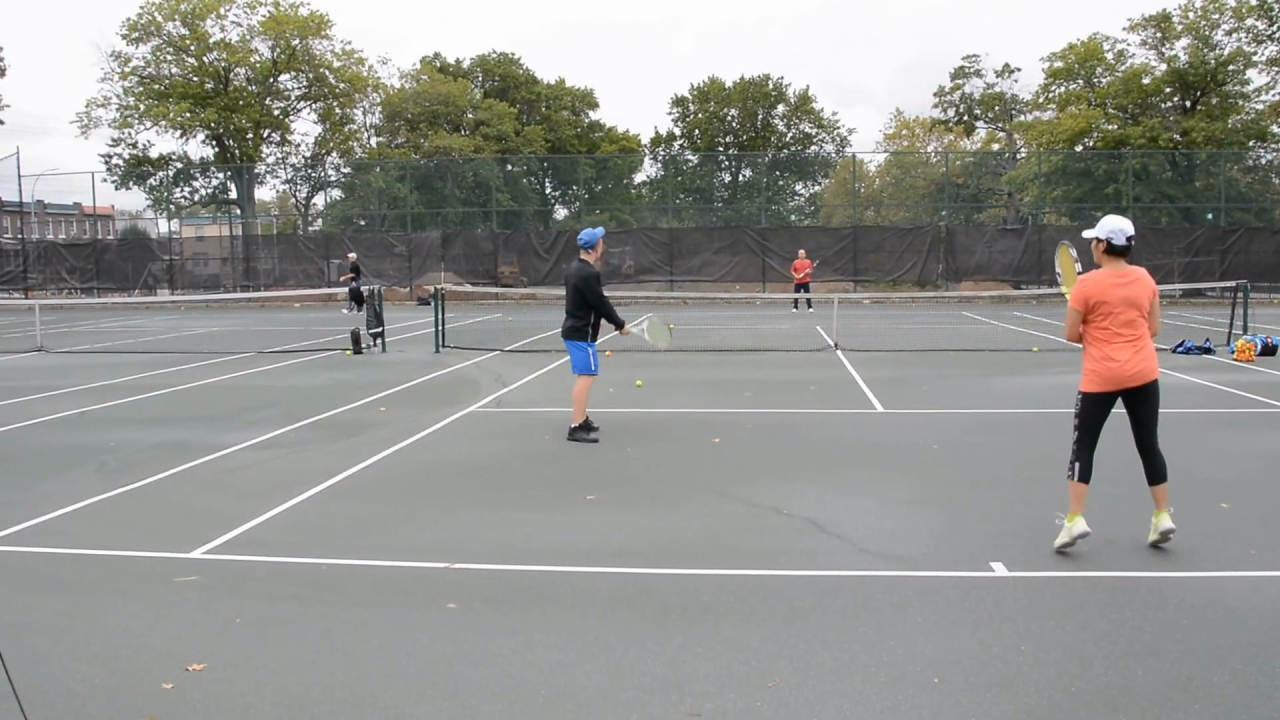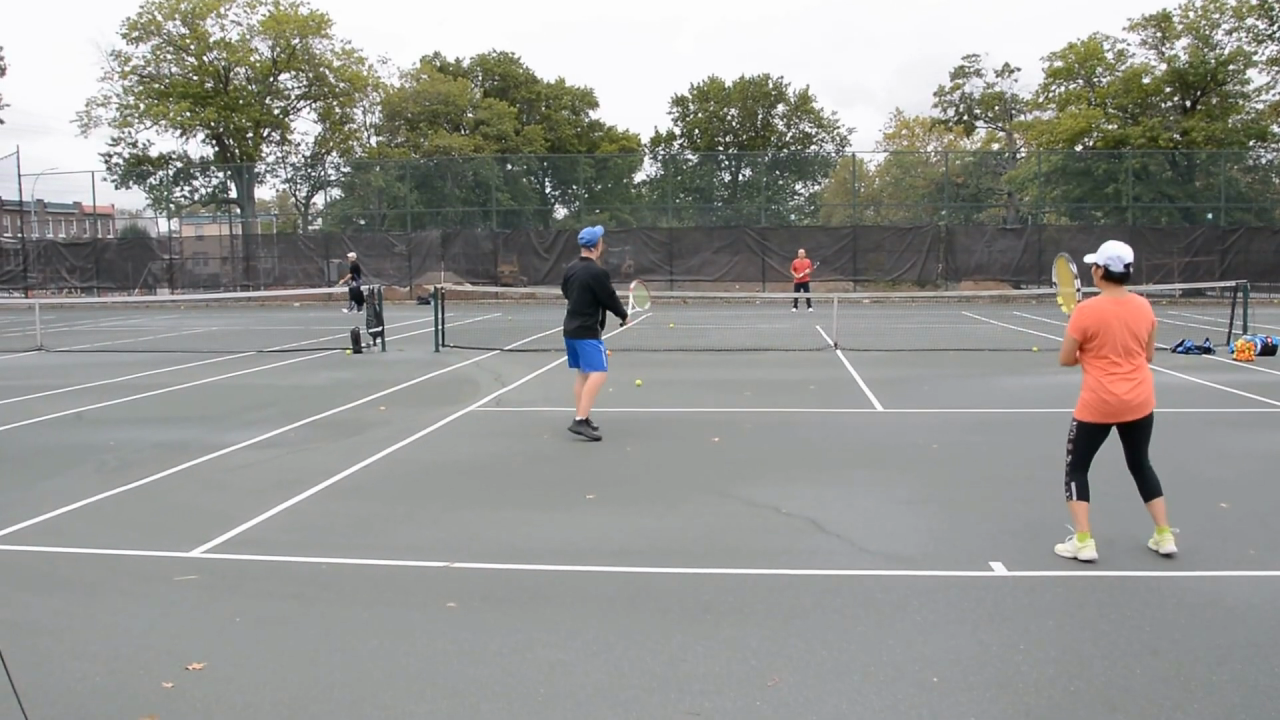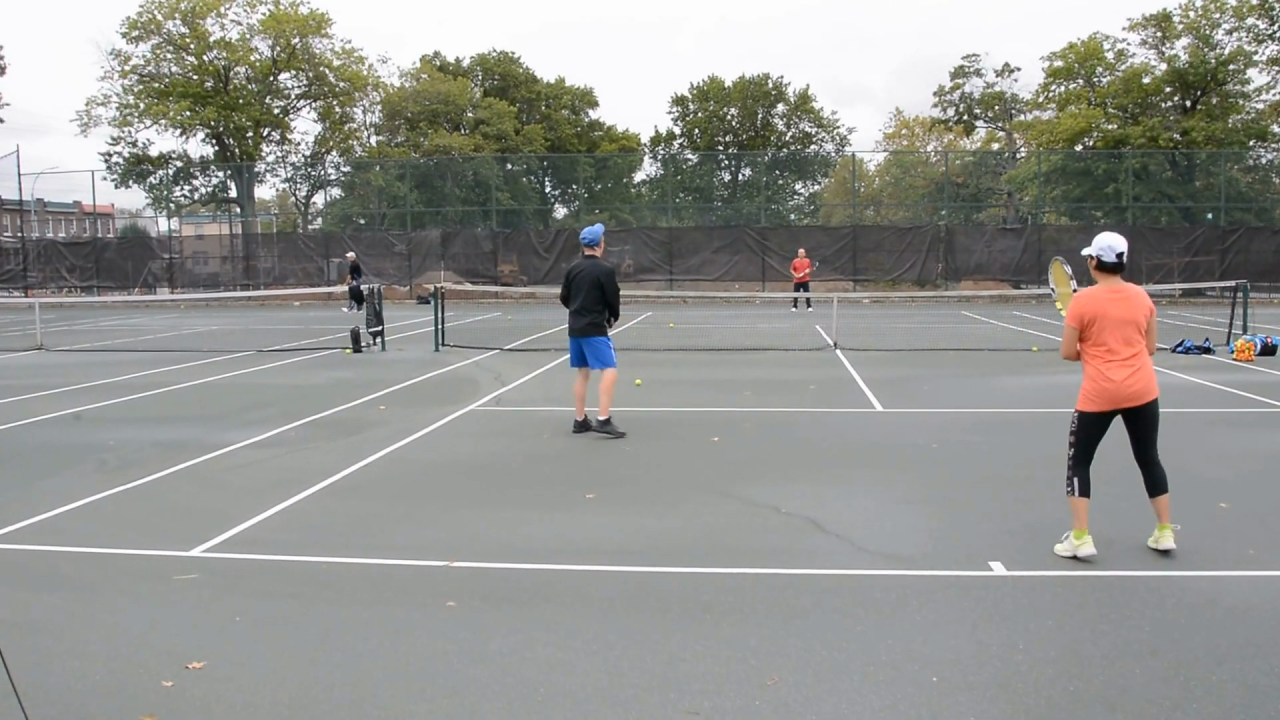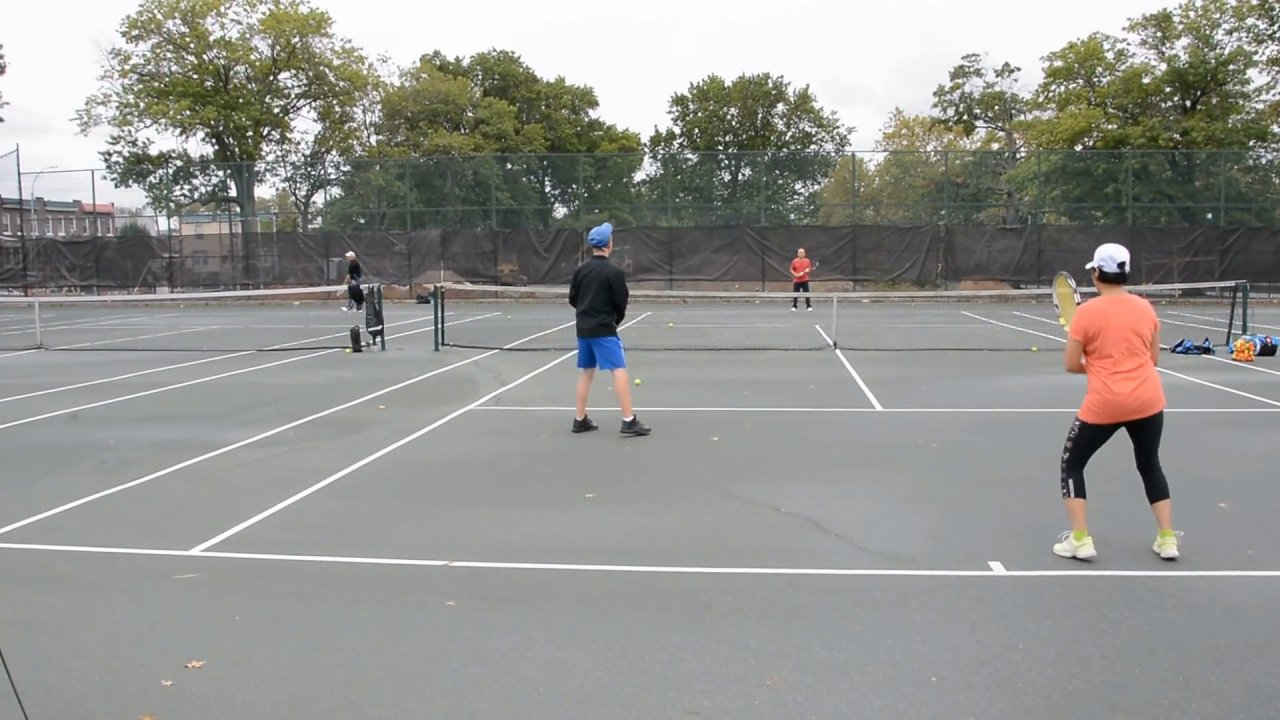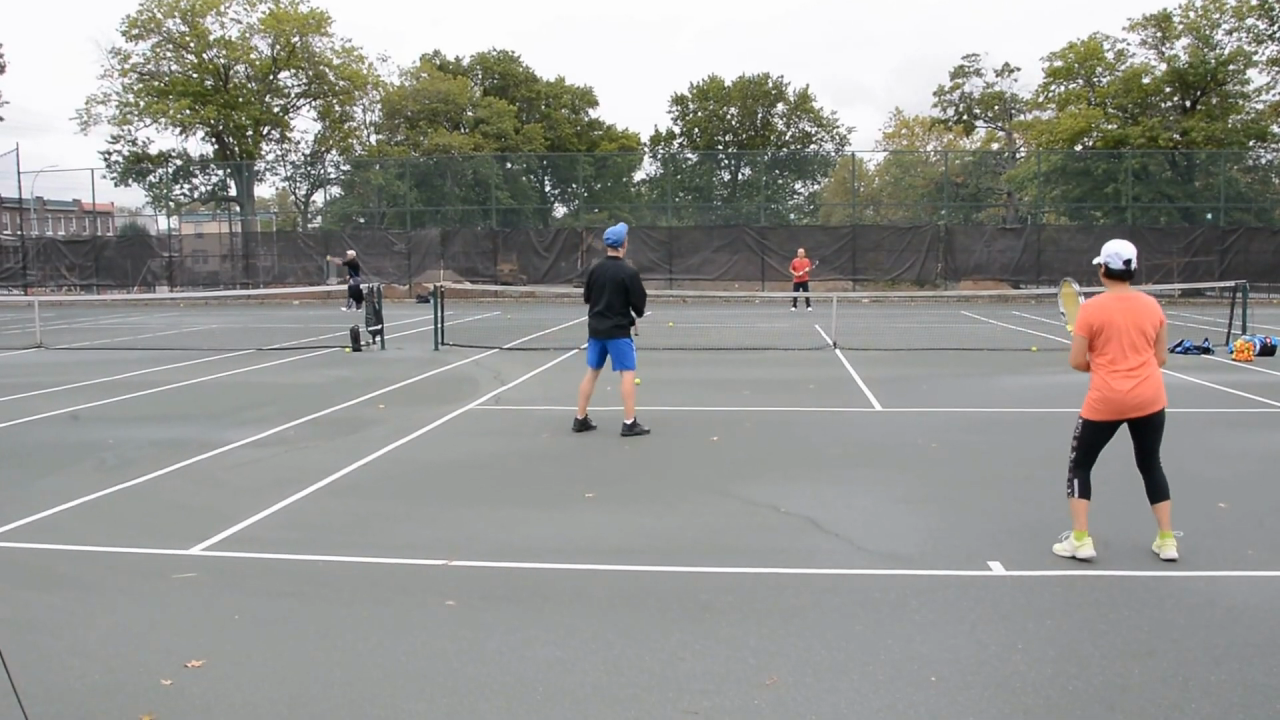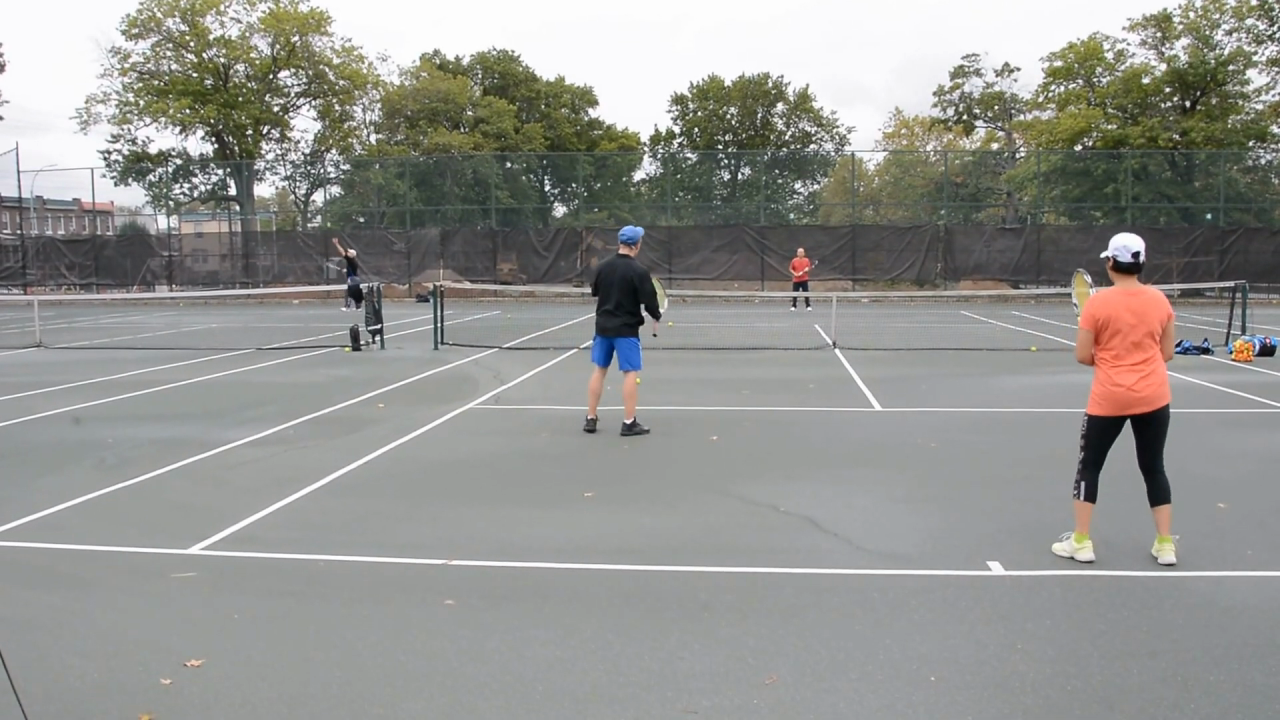
dt=0.2s
person 1, frame 1
left shoulder: (1087, 284)
right shoulder: (1145, 279)
left elbow: (1071, 334)
right elbow: (1154, 329)
left hip: (1101, 378)
right hip: (1143, 374)
left knee: (1083, 446)
right knee: (1148, 444)
left ankle: (1074, 520)
right ankle: (1162, 517)
person 1, frame 2
left shoulder: (1086, 311)
right shoulder: (1144, 308)
left elbow: (1066, 359)
right elbow: (1148, 356)
left hip: (1097, 406)
right hip: (1140, 402)
left knee: (1076, 467)
right knee: (1140, 465)
left ankle: (1083, 542)
right ankle: (1165, 536)
person 1, frame 3
left shoulder: (1082, 300)
right shoulder: (1142, 297)
left elbow: (1067, 352)
right elbow: (1150, 348)
left hip: (1100, 395)
right hip: (1142, 391)
left knee: (1078, 462)
right knee: (1149, 458)
left ankle: (1081, 538)
right ankle: (1165, 532)
person 1, frame 4
left shoulder: (1086, 312)
right shoulder: (1146, 308)
left elbow: (1071, 364)
right elbow: (1154, 359)
left hip: (1103, 405)
right hip: (1147, 402)
left knee: (1071, 464)
right knee: (1150, 466)
left ankle: (1080, 539)
right ankle: (1168, 540)
person 1, frame 5
left shoulder: (1091, 308)
right shoulder: (1152, 306)
left elbow: (1077, 362)
right elbow: (1160, 358)
left hip: (1105, 402)
right hip: (1149, 400)
left knee: (1079, 466)
right knee: (1151, 467)
left ankle: (1081, 540)
right ankle: (1167, 541)
person 1, frame 6
left shoulder: (1097, 302)
right shoulder: (1160, 300)
left elbow: (1082, 356)
right elbow: (1167, 352)
left hip: (1109, 400)
right hip: (1153, 398)
left knee: (1089, 467)
right knee: (1154, 468)
left ankle: (1081, 542)
right ankle: (1166, 544)
person 2, frame 1
left shoulder: (575, 269)
right shoulder: (588, 274)
right elbow: (601, 304)
right wrist: (620, 325)
left hip: (576, 331)
right hip: (581, 334)
left knee: (586, 376)
right knee: (586, 376)
left ankle: (582, 420)
right ankle: (576, 428)
person 2, frame 2
left shoulder: (572, 269)
right shoulder: (597, 272)
left elbow: (566, 292)
right elbow: (610, 298)
right wrist: (623, 315)
left hip: (571, 329)
right hip: (588, 331)
left knee: (583, 373)
right knee: (598, 374)
left ankle: (582, 418)
right ankle: (580, 420)
person 2, frame 3
left shoulder: (573, 268)
right shoulder: (605, 270)
left elbow: (564, 298)
right elbow: (613, 299)
right wrist: (614, 318)
left hip: (575, 328)
right hip: (595, 329)
left knee: (583, 372)
right knee: (609, 370)
left ankle: (580, 420)
right ankle: (603, 419)
person 2, frame 4
left shoulder: (581, 270)
right shoulder: (614, 272)
left elbow: (573, 299)
right elbow: (621, 302)
right wrist: (617, 319)
left hip: (583, 329)
right hip: (604, 330)
left knee: (587, 373)
right knee: (619, 371)
left ankle: (580, 420)
right ankle: (628, 421)
person 2, frame 5
left shoulder: (595, 270)
right shoulder: (629, 272)
left elbow: (587, 297)
right elbow: (639, 302)
right wrist: (637, 314)
left hip: (596, 329)
right hip: (618, 331)
left knee: (592, 372)
right knee: (627, 373)
left ankle: (580, 418)
right ankle: (629, 423)
person 2, frame 6
left shoulder: (604, 266)
right shoulder: (639, 271)
left elbow: (595, 291)
right elbow: (649, 300)
right wrist: (656, 316)
left hip: (603, 326)
right hip: (626, 329)
left knee: (599, 370)
right knee: (630, 373)
left ankle: (591, 418)
right ankle: (629, 423)
